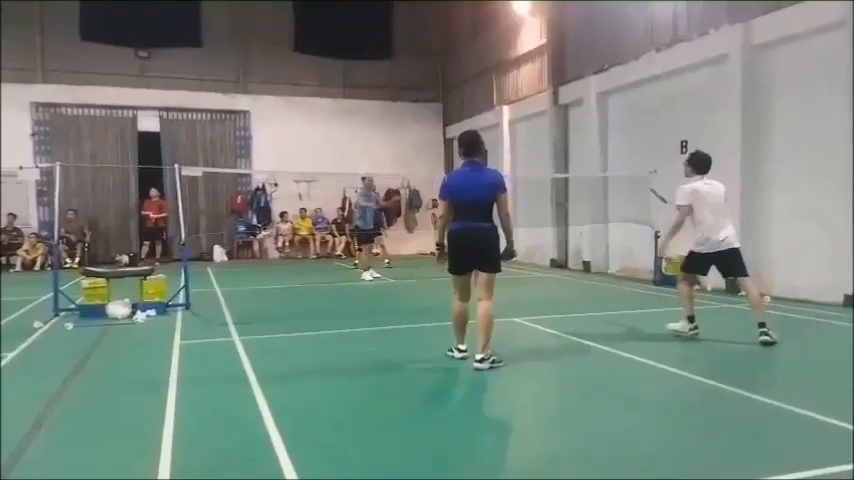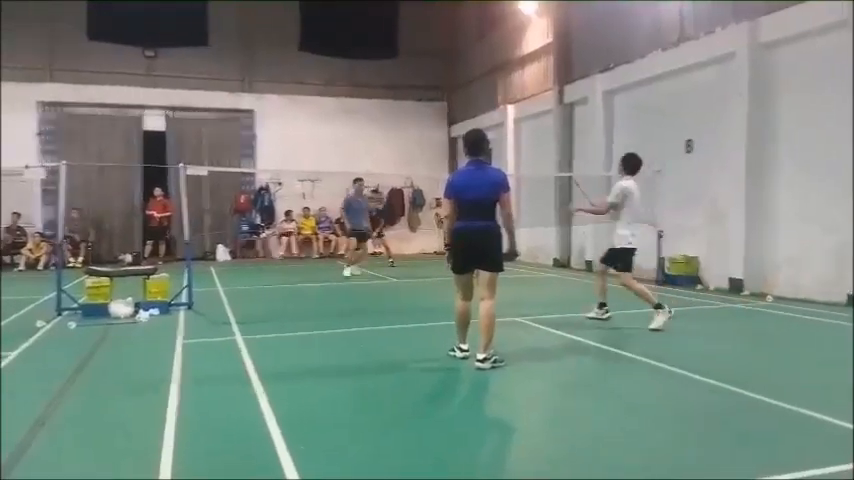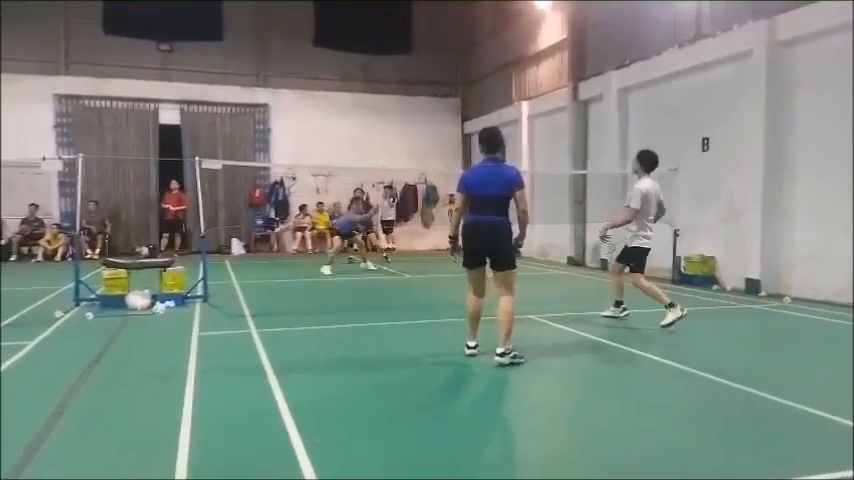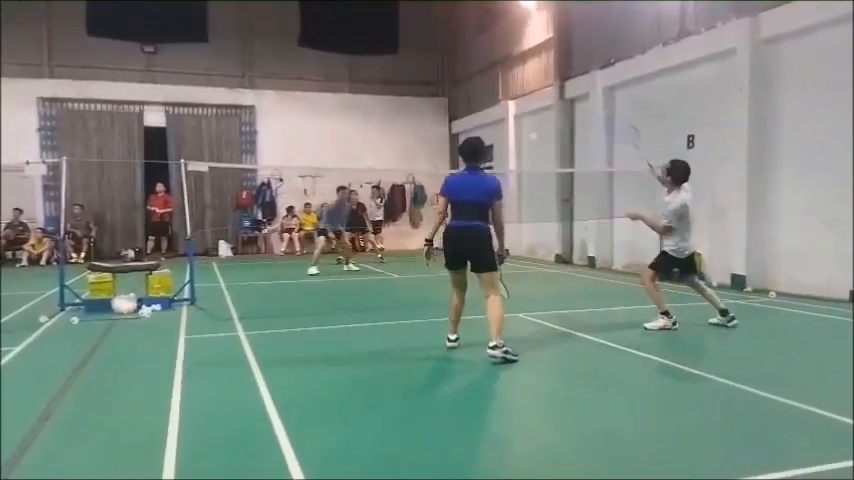
dt=0.5s
person 1, frame 1
left shoulder: (450, 180)
right shoulder: (494, 178)
left elbow: (443, 216)
right elbow: (504, 214)
left wrist: (440, 244)
right wrist: (510, 243)
left hip: (458, 238)
right hip: (486, 238)
left knee: (460, 297)
right knee: (485, 298)
left ankle: (460, 347)
right ankle: (482, 355)
person 1, frame 2
left shoulder: (455, 179)
right shoulder: (498, 177)
left elbow: (449, 216)
right elbow: (507, 214)
left wrist: (448, 245)
right wrist: (512, 243)
left hip: (462, 238)
right hip: (488, 238)
left knee: (463, 296)
right knee: (487, 298)
left ankle: (461, 346)
right ankle: (484, 354)
person 1, frame 3
left shoulder: (469, 175)
right shoulder: (512, 174)
left elbow: (459, 208)
right elbow: (523, 210)
left wrist: (453, 236)
right wrist: (521, 236)
left hip: (473, 233)
right hip: (499, 233)
left knee: (475, 292)
right knee: (506, 293)
left ankle: (471, 342)
right ankle: (503, 349)
person 1, frame 4
left shoulder: (451, 181)
right shoulder: (492, 183)
left elbow: (440, 213)
right elbow: (498, 220)
left wrist: (429, 241)
right wrist: (501, 248)
left hip: (454, 237)
right hip: (479, 238)
left knee: (458, 289)
right knee: (492, 294)
left ankle: (453, 336)
right ankle: (496, 343)
person 2, frame 1
left shoulder: (686, 189)
right shoulder: (719, 187)
left elbow: (681, 219)
left wrist: (666, 240)
left hip: (704, 245)
right hip: (729, 243)
left knee: (684, 281)
right knee: (748, 285)
left ankle: (689, 323)
right ankle: (763, 329)
person 2, frame 2
left shoulder: (622, 185)
right shoulder: (633, 187)
left elbow: (604, 209)
left wrist: (581, 209)
left hip: (624, 242)
right hip: (621, 241)
left knee: (626, 281)
right knee: (601, 270)
left ankle: (661, 309)
right ankle: (602, 308)
person 2, frame 3
left shoulder: (639, 187)
right shoulder: (654, 186)
left elbow: (629, 217)
right elbow: (661, 211)
left wrist: (606, 227)
left hip: (639, 241)
right hip: (636, 239)
left knee: (638, 280)
right knee: (616, 269)
left ankle: (673, 308)
right ankle: (618, 307)
person 2, frame 4
left shoulder: (674, 204)
right shoulder: (684, 187)
left elbow: (662, 230)
left wrist: (640, 216)
right wrist: (661, 179)
left hip: (674, 249)
right hip: (685, 247)
left knee: (647, 277)
right knee: (694, 281)
left ankle: (666, 318)
right ankle: (725, 315)
